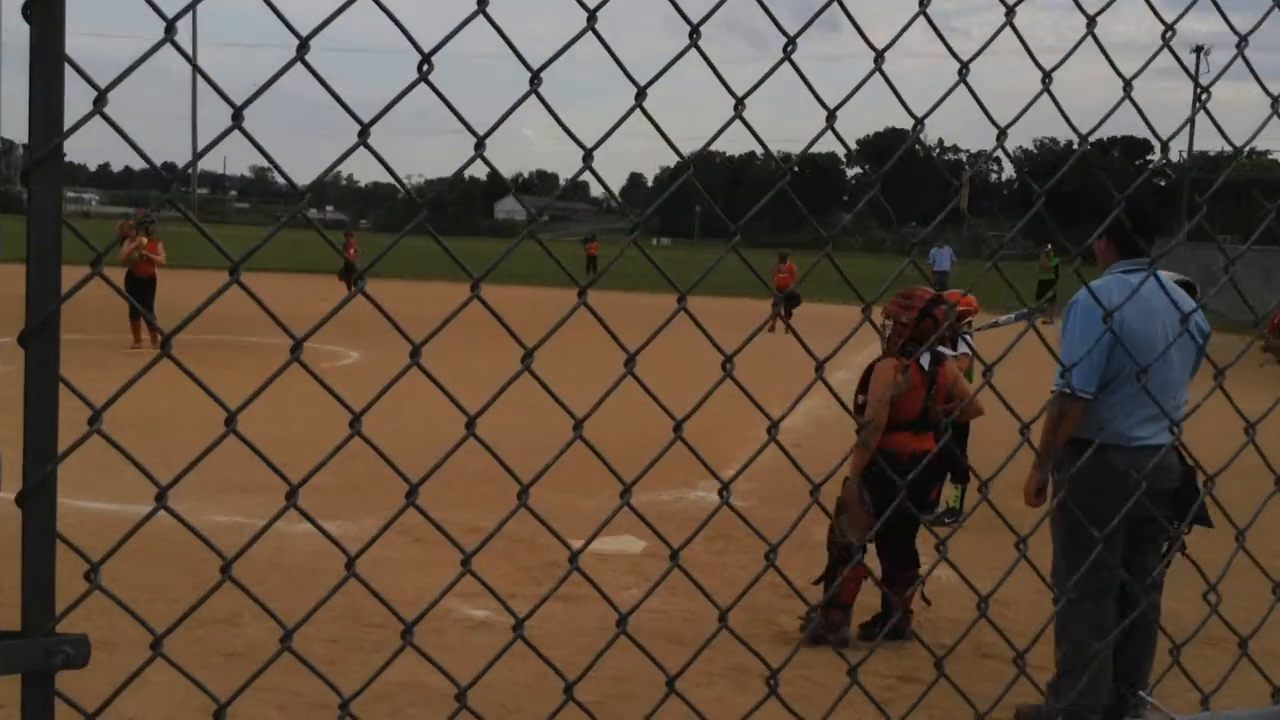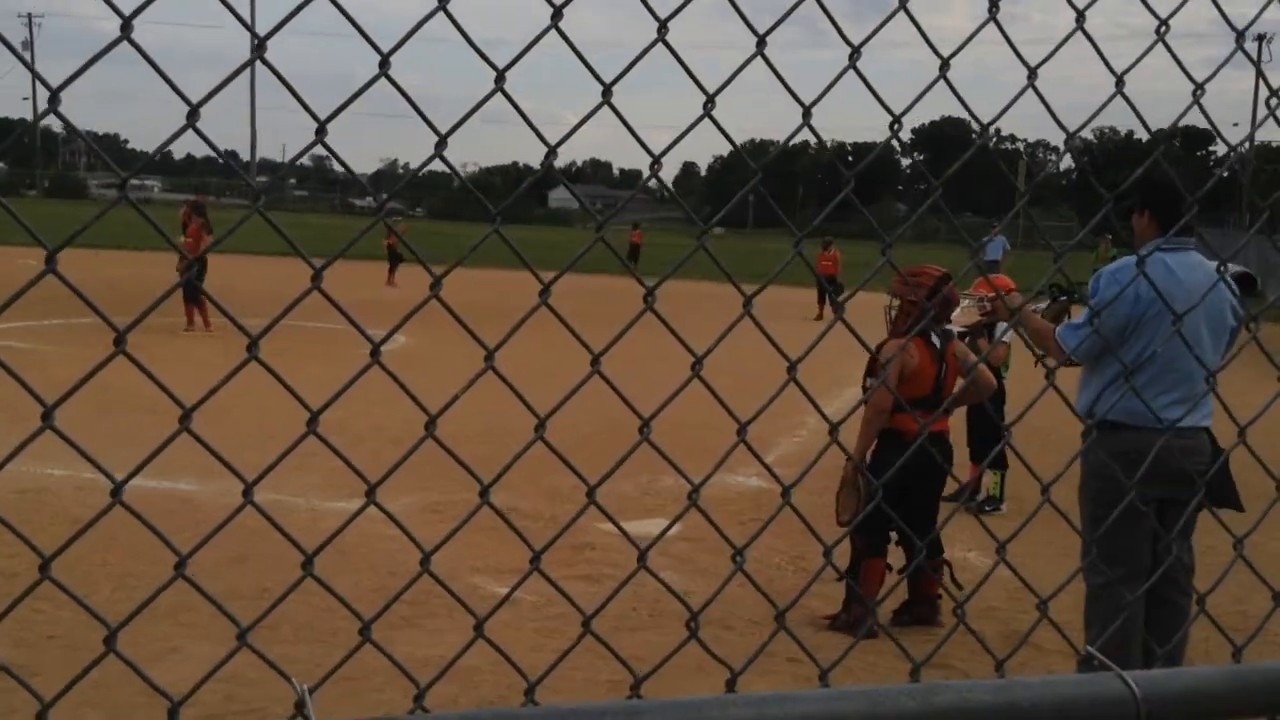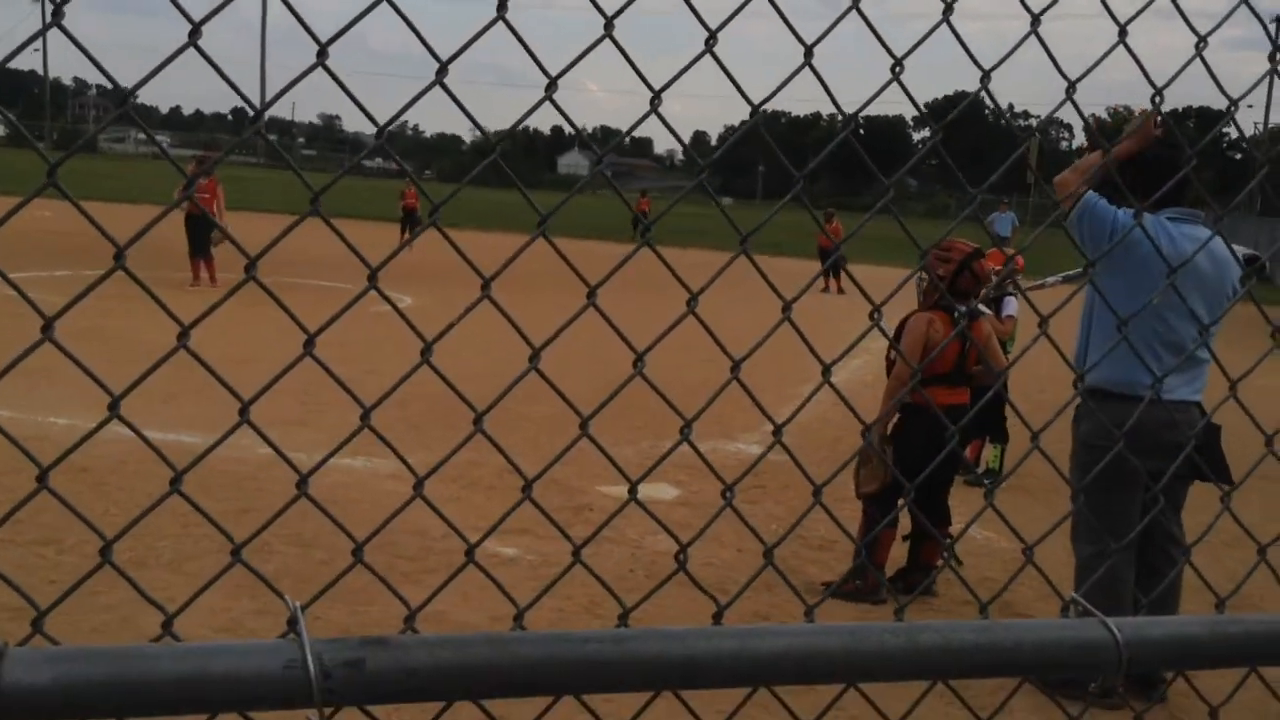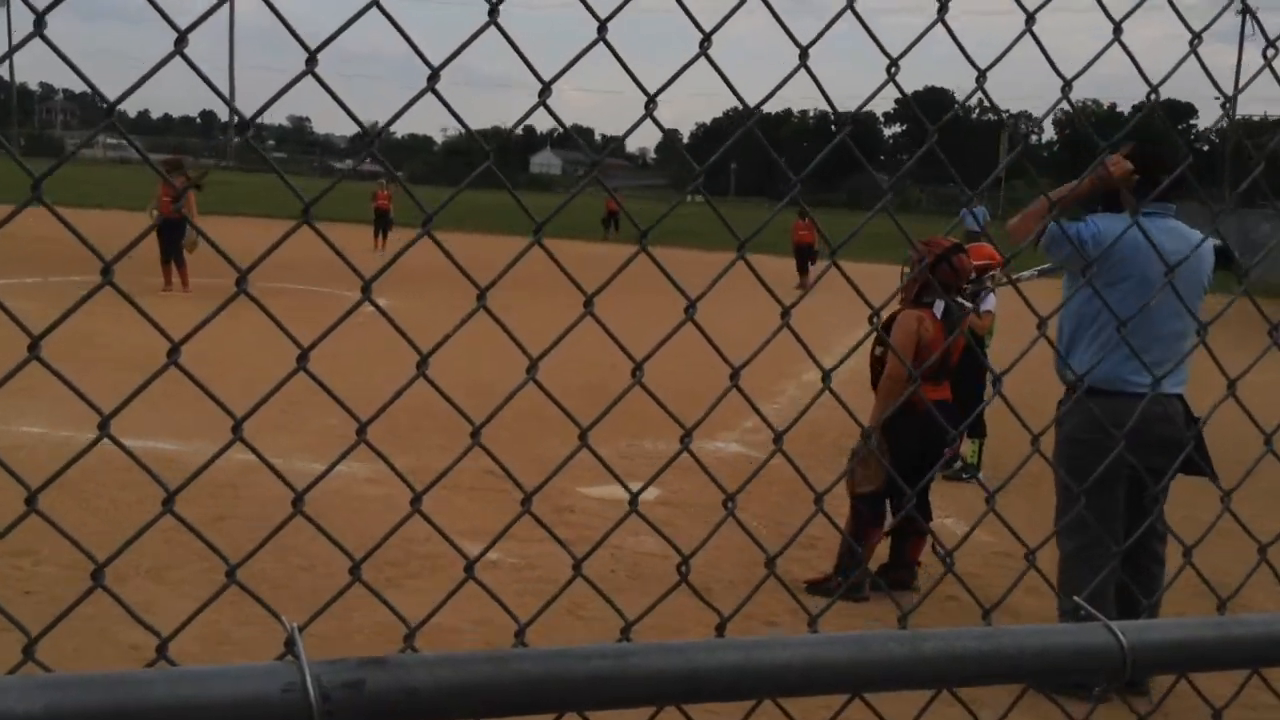
dt=1s
person 1, frame 1
left shoulder: (1097, 299)
right shoulder: (1188, 305)
left elbow: (1073, 397)
right elbow: (1179, 389)
left wrist: (1040, 466)
left hip: (1097, 466)
right hip: (1163, 465)
left knee: (1084, 591)
right knee: (1142, 588)
person 1, frame 2
left shoulder: (1125, 276)
right shoulder: (1221, 285)
left elbow: (1067, 349)
right elbow: (1209, 359)
left wrist: (1019, 310)
left hip: (1123, 445)
right hip: (1191, 447)
left knee: (1114, 576)
right knee: (1172, 575)
person 1, frame 3
left shoulder: (1127, 236)
right shoulder: (1224, 256)
left elbow: (1066, 185)
left wrist: (1125, 147)
left hip: (1116, 413)
right hip: (1182, 418)
left knee: (1105, 544)
right knee: (1162, 544)
left ankle: (1098, 671)
right ankle: (1148, 669)
person 1, frame 4
left shoulder: (1105, 234)
right shoulder: (1201, 249)
left elbow: (1020, 229)
left wrist: (1088, 184)
left hip: (1099, 409)
right hip: (1165, 413)
left knee: (1088, 539)
right knee: (1144, 538)
person 2, frame 1
left shoulder: (889, 367)
right shoulder: (944, 367)
left elbow: (874, 425)
right elbow: (973, 408)
left wrist: (854, 474)
left hip: (888, 466)
right hip: (924, 466)
left knee: (849, 538)
right knee: (900, 542)
left ankle: (834, 621)
right ankle: (897, 619)
person 2, frame 2
left shoulder: (897, 348)
right shoulder: (951, 347)
left elbow: (879, 406)
right elbow: (986, 384)
left wrist: (857, 454)
left hip: (898, 448)
right hip: (937, 448)
left knee: (871, 528)
right knee: (922, 527)
left ankle: (859, 612)
right ankle: (925, 604)
person 2, frame 3
left shoulder: (924, 321)
right shoulder: (978, 324)
left elbow: (902, 377)
right elbow: (998, 369)
left wrist: (879, 425)
left hip: (921, 419)
right hip: (956, 419)
left knee: (882, 495)
right knee: (933, 498)
left ankle: (867, 579)
right ankle: (921, 573)
person 2, frame 4
left shoulder: (912, 317)
right shoulder: (955, 317)
left elbow: (895, 376)
left wrist: (874, 425)
left hip: (908, 414)
right hip: (939, 413)
left knee: (869, 491)
right knee: (913, 493)
left ankle: (850, 576)
right ankle: (902, 569)
person 3, frame 1
left shoulder: (963, 339)
right shoulder: (944, 338)
left elbow: (959, 368)
left wrist: (940, 351)
left knee: (956, 457)
right knee: (937, 453)
left ankle: (955, 510)
person 3, frame 2
left shoulder: (1002, 326)
right shoulder: (982, 325)
left elbow: (996, 359)
left wrist: (978, 337)
right wrist: (964, 336)
left hip: (992, 391)
left knee: (993, 442)
right knee: (975, 441)
left ankle: (996, 497)
right ankle: (972, 488)
person 3, frame 3
left shoulder: (1008, 300)
right shoulder: (989, 298)
left elbow: (1005, 333)
left wrist: (984, 311)
left knee: (994, 417)
right knee: (975, 413)
left ankle: (994, 471)
right ankle: (972, 461)
person 3, frame 4
left shoulder: (986, 295)
right shoulder: (968, 292)
left elbow: (983, 328)
left hip: (975, 361)
right hip: (959, 357)
left knee: (973, 410)
right knee: (955, 406)
left ankle: (973, 466)
right ankle: (952, 456)
